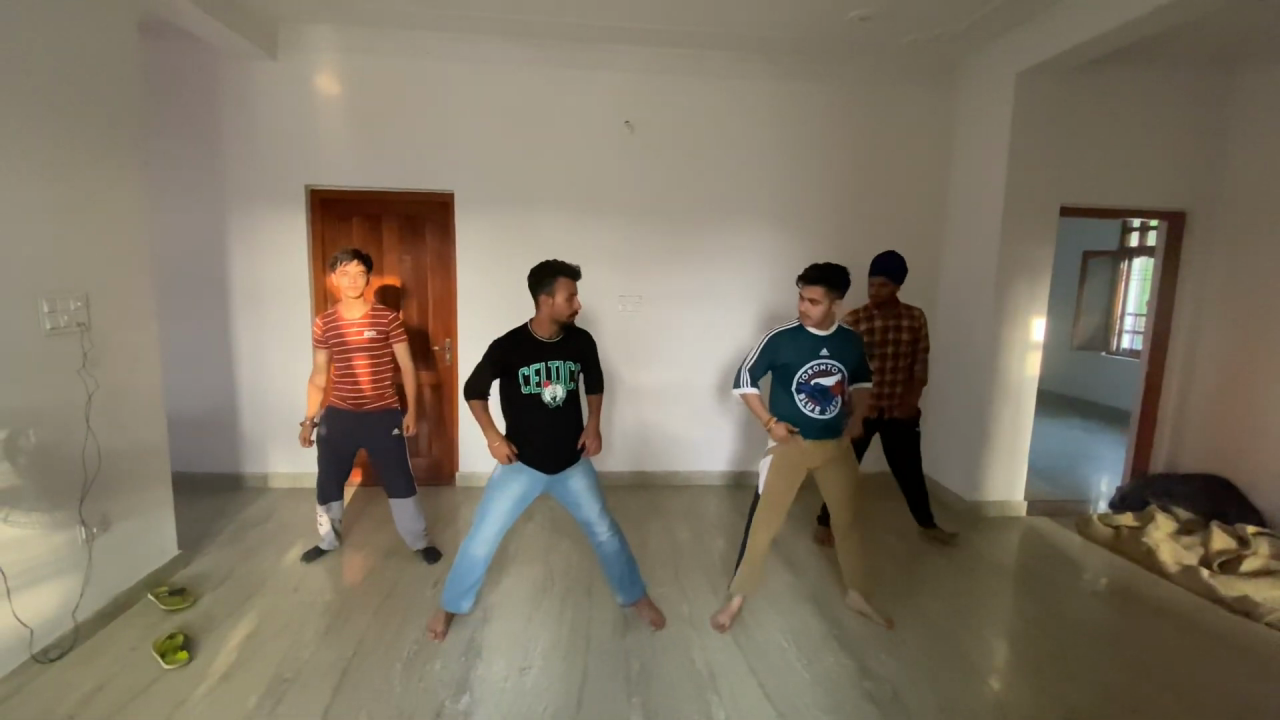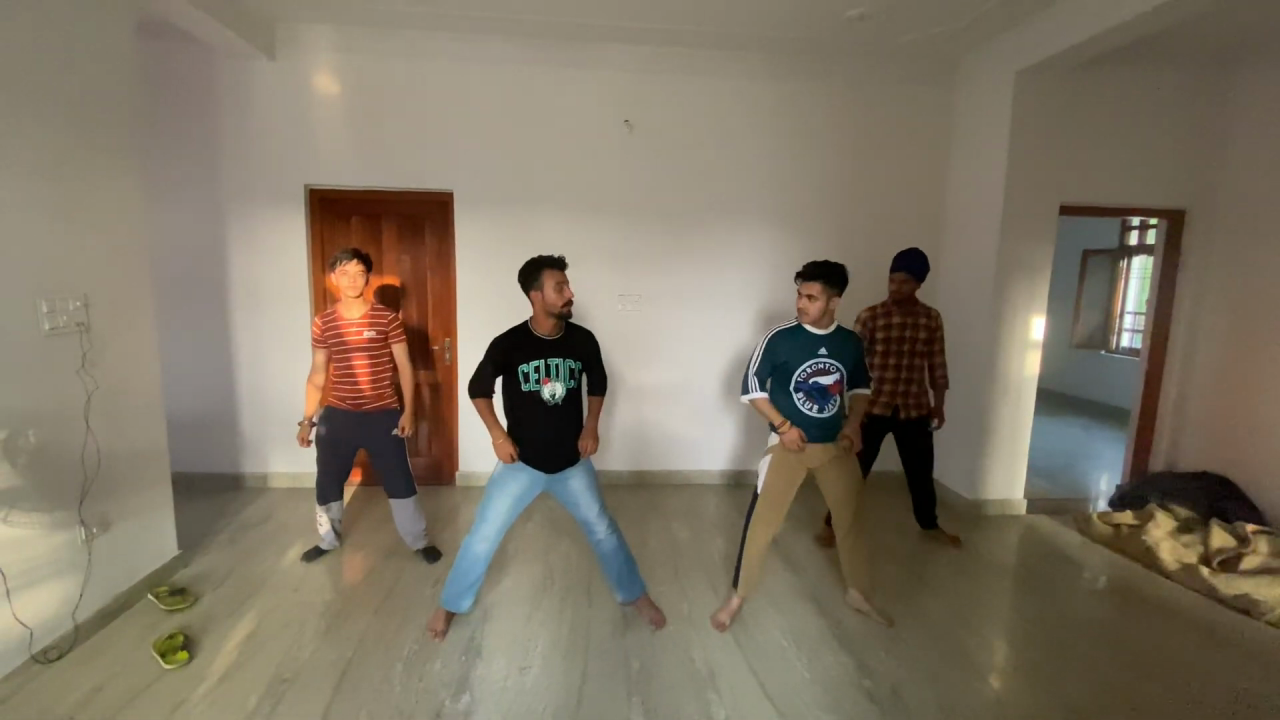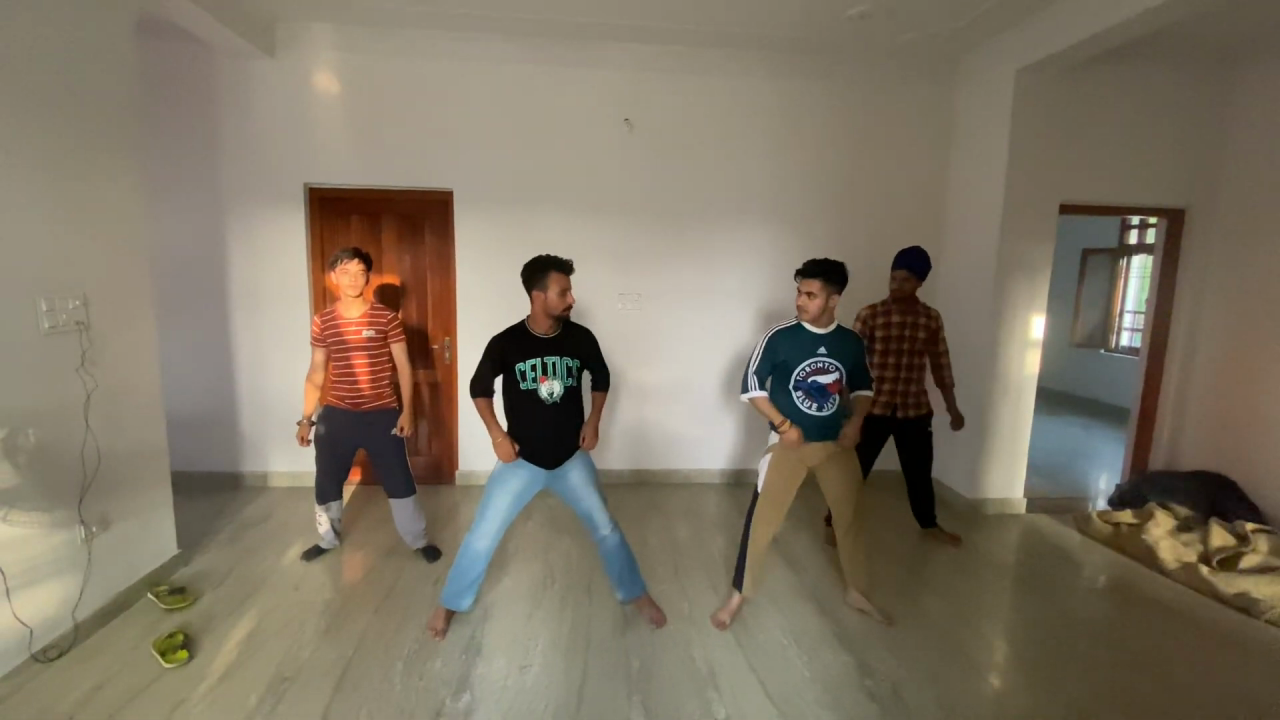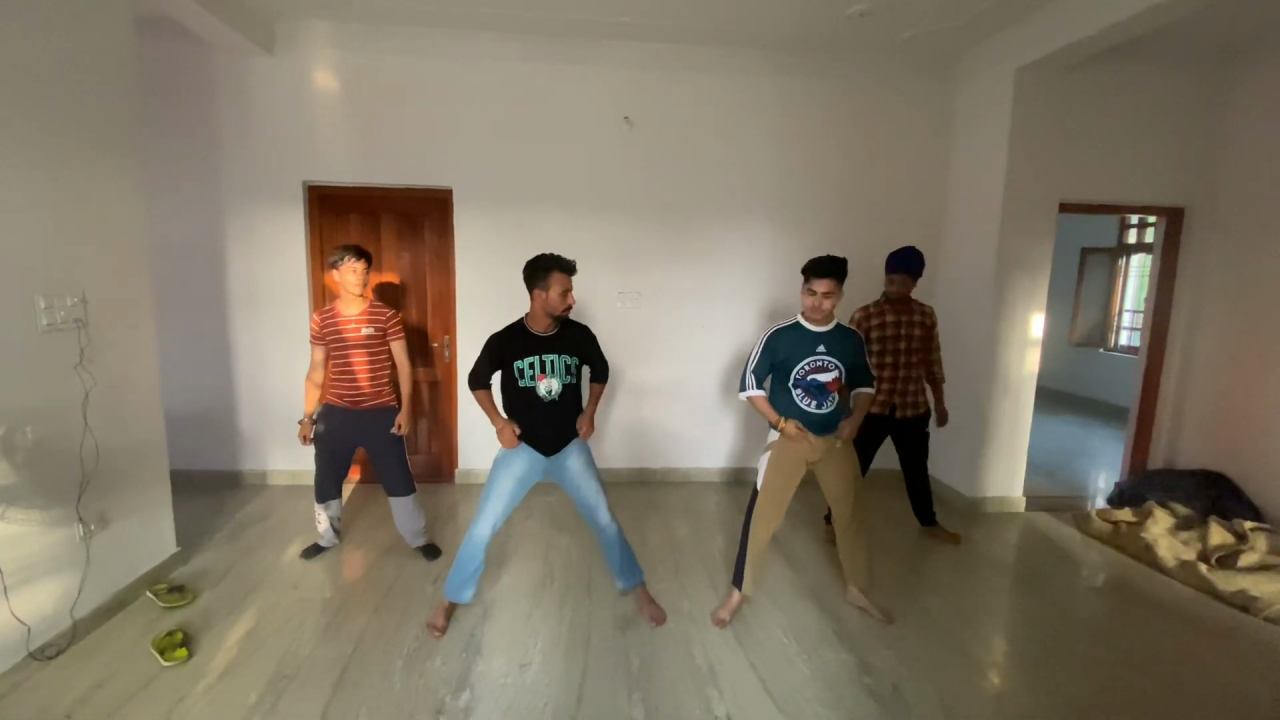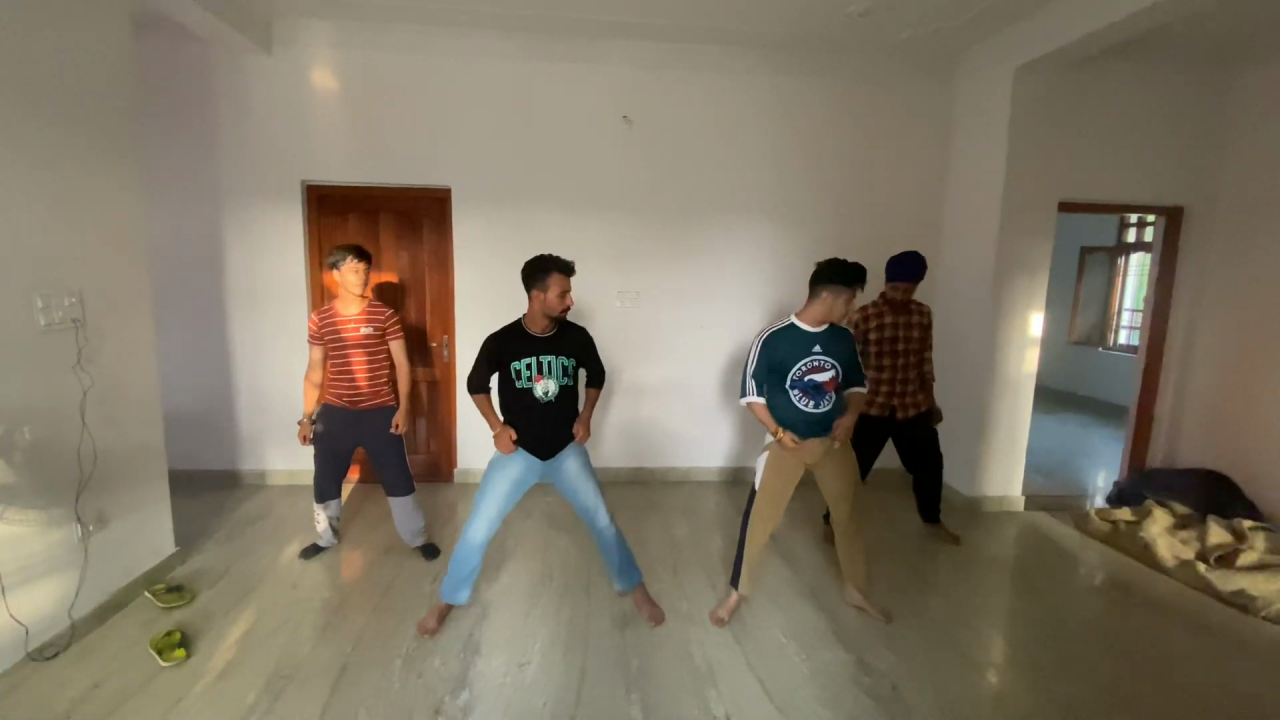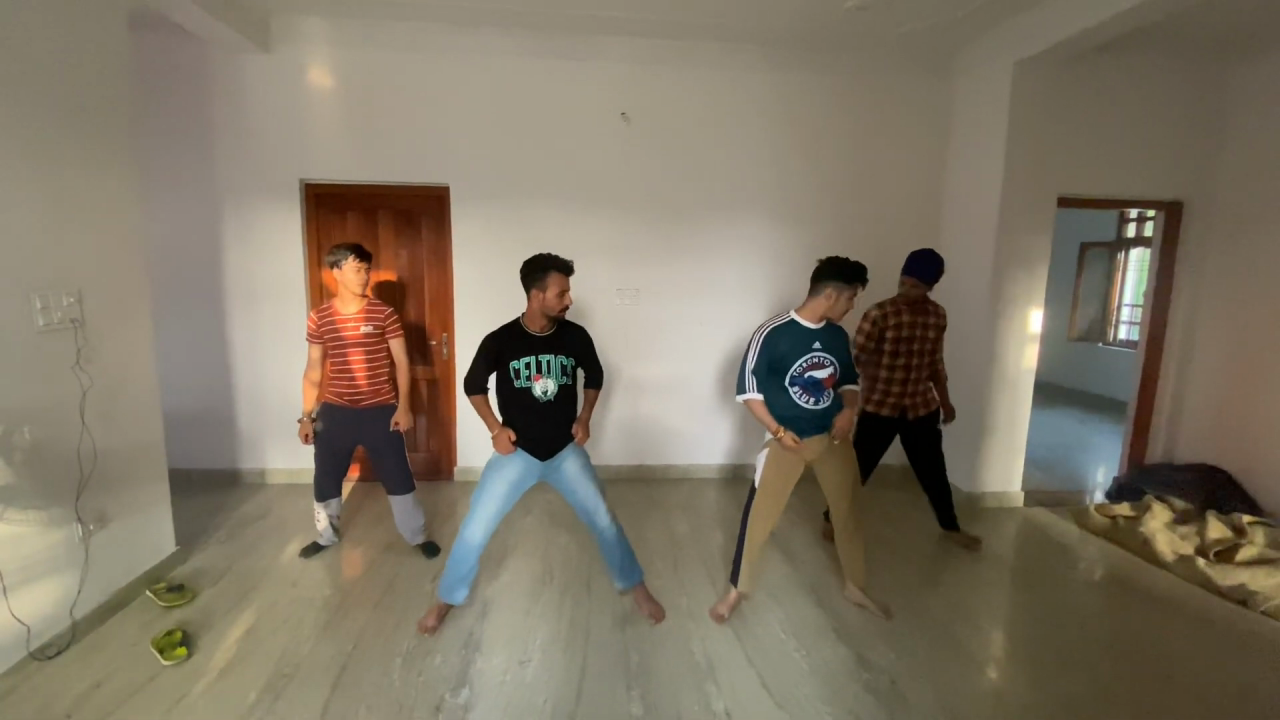
dt=0.2s
person 1, frame 1
left shoulder: (582, 342)
right shoulder: (507, 347)
left elbow: (594, 382)
right elbow: (474, 391)
left wrist: (593, 426)
right wrist: (494, 437)
left hip: (572, 461)
right hip: (521, 463)
left knee: (604, 532)
right knee: (482, 539)
left ankle: (636, 597)
right ankle: (450, 607)
person 1, frame 2
left shoulder: (582, 340)
right shoulder: (507, 344)
left elbow: (597, 383)
right elbow: (478, 389)
left wrist: (591, 427)
right wrist: (498, 435)
left hip: (572, 461)
right hip: (521, 461)
left knee: (603, 531)
right knee: (483, 537)
left ankle: (636, 596)
right ankle: (449, 606)
person 1, frame 3
left shoulder: (581, 338)
right shoulder: (505, 343)
left elbow: (601, 378)
right elbow: (479, 388)
left wrist: (593, 423)
right wrist: (497, 435)
left hip: (571, 456)
right hip: (521, 458)
left knee: (604, 528)
right knee: (483, 535)
left ankle: (636, 594)
right ankle: (450, 604)
person 1, frame 4
left shoulder: (579, 335)
right shoulder: (504, 341)
left elbow: (600, 371)
right elbow: (477, 380)
left wrist: (589, 412)
right wrist: (499, 422)
left hip: (569, 446)
right hip: (522, 447)
left knee: (604, 519)
right knee: (483, 525)
left ankle: (636, 588)
right ankle: (451, 600)
person 1, frame 5
left shoulder: (577, 337)
right shoulder: (502, 342)
left elbow: (596, 375)
right elbow: (476, 384)
left wrist: (586, 416)
right wrist: (497, 426)
left hip: (566, 450)
right hip: (518, 451)
left knee: (602, 522)
right knee: (478, 530)
left ankle: (634, 588)
right ankle: (447, 601)
person 1, frame 6
left shoulder: (576, 337)
right shoulder: (500, 341)
left elbow: (594, 376)
right elbow: (473, 385)
left wrist: (585, 418)
right wrist: (495, 428)
left hip: (566, 450)
right hip: (517, 451)
left knee: (603, 522)
right knee: (475, 531)
left ankle: (634, 586)
right ankle: (446, 600)
person 2, frame 1
left shoulder: (852, 342)
right shoulder: (780, 338)
left elbow: (862, 381)
right elbow: (744, 381)
left wrist: (857, 416)
right wrist: (770, 422)
left hip: (836, 444)
right hip: (789, 442)
left knee: (850, 519)
right knee: (762, 520)
left ankle: (855, 593)
right ankle: (737, 597)
person 2, frame 2
left shoulder: (851, 342)
right shoulder: (779, 338)
left elbow: (861, 386)
right elbow: (752, 386)
left wrist: (854, 422)
right wrist: (783, 425)
left hip: (836, 445)
right hip: (789, 443)
left knee: (851, 518)
right knee: (761, 520)
left ankle: (856, 592)
right ankle: (737, 597)
person 2, frame 3
left shoulder: (851, 342)
right shoulder: (779, 337)
left elbow: (863, 387)
right elbow: (751, 386)
left wrist: (856, 422)
right wrist: (783, 424)
left hip: (836, 444)
right hip: (789, 442)
left knee: (850, 517)
right knee: (762, 519)
left ankle: (855, 592)
right ankle: (737, 595)
person 2, frame 4
left shoulder: (851, 340)
right shoulder: (778, 336)
left elbow: (864, 385)
right elbow: (750, 384)
left wrist: (855, 418)
right wrist: (780, 422)
left hip: (836, 441)
right hip: (788, 440)
left knee: (850, 515)
right knee: (761, 516)
left ankle: (856, 590)
right ankle: (737, 593)
person 2, frame 5
left shoulder: (844, 339)
right shoulder: (773, 337)
left elbow: (856, 383)
right elbow: (750, 391)
left wrist: (849, 415)
right wrist: (777, 432)
left hip: (833, 441)
right hip: (787, 443)
left knee: (848, 514)
right knee: (759, 517)
left ankle: (855, 589)
right ankle: (736, 593)
person 2, frame 6
left shoulder: (838, 336)
right shoulder: (772, 334)
left elbow: (849, 380)
right elbow: (748, 388)
left wrist: (848, 411)
right wrist: (778, 432)
left hip: (832, 438)
right hip: (786, 439)
left knee: (848, 511)
right knee: (759, 514)
left ankle: (854, 586)
right ankle: (736, 589)
person 3, frame 1
left shoulder: (388, 318)
right shoulder: (324, 323)
left elbow: (406, 366)
right elbow: (319, 375)
left wrist: (412, 410)
right wrist: (309, 420)
left hip: (383, 415)
right hip: (338, 416)
left knee: (399, 482)
right knee: (328, 482)
left ankle: (419, 541)
right ankle: (328, 540)
person 3, frame 2
left shoulder: (387, 318)
right shoulder: (323, 323)
left elbow: (404, 367)
right elbow: (317, 374)
left wrist: (408, 411)
right wrist: (307, 420)
left hip: (382, 415)
right hip: (338, 416)
left knee: (399, 482)
right knee: (327, 483)
left ankle: (419, 541)
right ankle: (329, 540)
person 3, frame 3
left shoulder: (386, 318)
right shoulder: (322, 321)
left elbow: (403, 367)
right elbow: (316, 373)
left wrist: (407, 411)
right wrist: (306, 418)
left hip: (382, 415)
right hip: (337, 415)
left knee: (399, 481)
right knee: (327, 482)
left ankle: (419, 540)
right ankle: (328, 539)
person 3, frame 4
left shoulder: (386, 315)
right shoulder: (322, 320)
left elbow: (403, 364)
right elbow: (316, 372)
left wrist: (405, 409)
right wrist: (307, 417)
left hip: (381, 413)
right hip: (336, 414)
left knee: (398, 480)
right knee: (326, 480)
left ankle: (418, 538)
right ankle: (328, 537)
person 3, frame 5
left shoulder: (384, 315)
right shoulder: (320, 319)
left elbow: (401, 364)
right elbow: (315, 371)
left wrist: (403, 408)
right wrist: (307, 417)
left hip: (380, 413)
right hip: (335, 413)
left knee: (398, 480)
right knee: (325, 480)
left ankle: (417, 538)
right ankle: (326, 538)
person 3, frame 6
left shoulder: (384, 313)
right shoulder: (319, 318)
left elbow: (401, 361)
right elbow: (313, 370)
left wrist: (404, 406)
right wrist: (307, 415)
left hip: (381, 411)
right hip: (336, 412)
left knee: (398, 479)
right knee: (326, 479)
left ankle: (418, 536)
right ankle: (327, 536)
person 4, frame 1
left shoulder: (916, 318)
right shoulder: (853, 320)
left elbow: (920, 363)
left wrist: (911, 397)
left hip: (901, 408)
left knee: (910, 469)
left ankle: (928, 525)
right ankle: (825, 523)
person 4, frame 2
left shoulder: (932, 318)
right shoulder: (870, 316)
left elbow: (937, 365)
left wrist: (939, 405)
left hip: (916, 409)
right hip: (874, 407)
left knee: (921, 470)
right knee: (855, 467)
left ankle: (930, 525)
right ankle: (832, 524)
person 4, frame 3
left shoulder: (932, 318)
right shoulder: (870, 315)
left elbow: (940, 364)
left wrist: (952, 407)
left hip: (915, 407)
right hip: (874, 407)
left knee: (919, 469)
right knee: (855, 467)
left ankle: (929, 524)
right ankle: (836, 523)
person 4, frame 4
left shoulder: (926, 315)
right shoulder: (864, 316)
left elbow: (932, 361)
left wrist: (940, 402)
left hip: (913, 407)
right hip: (872, 406)
left knee: (917, 467)
left ankle: (929, 522)
right ankle: (835, 521)
person 4, frame 5
left shoulder: (923, 315)
right shoulder: (862, 317)
left elbow: (924, 360)
left wrist: (931, 401)
left hip: (913, 407)
right hip: (872, 408)
left knee: (930, 465)
right knee: (854, 468)
left ankle: (932, 520)
right ankle: (834, 523)
person 4, frame 6
left shoulder: (938, 315)
right shoulder: (880, 313)
left elbow: (936, 361)
right elbow: (859, 357)
left wrist: (945, 400)
left hip: (921, 407)
right hip: (879, 405)
left knee: (934, 470)
right knee: (859, 466)
left ankle: (951, 527)
right ankle: (835, 520)
